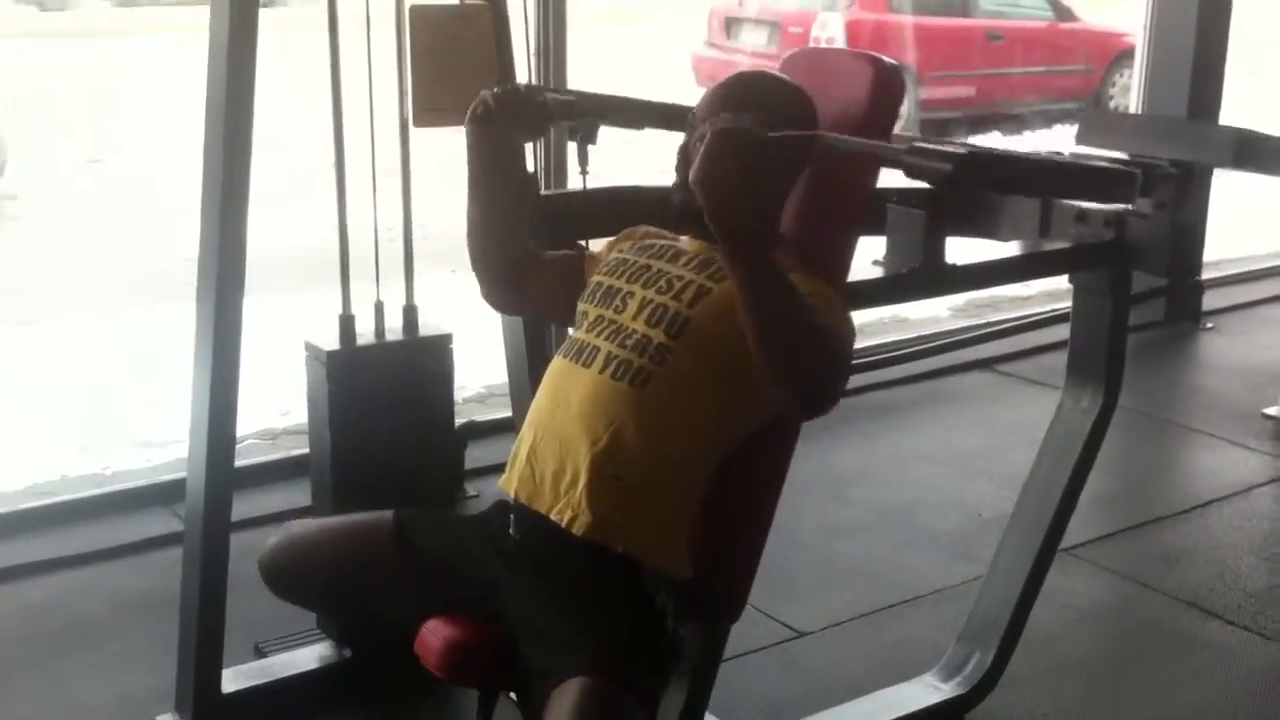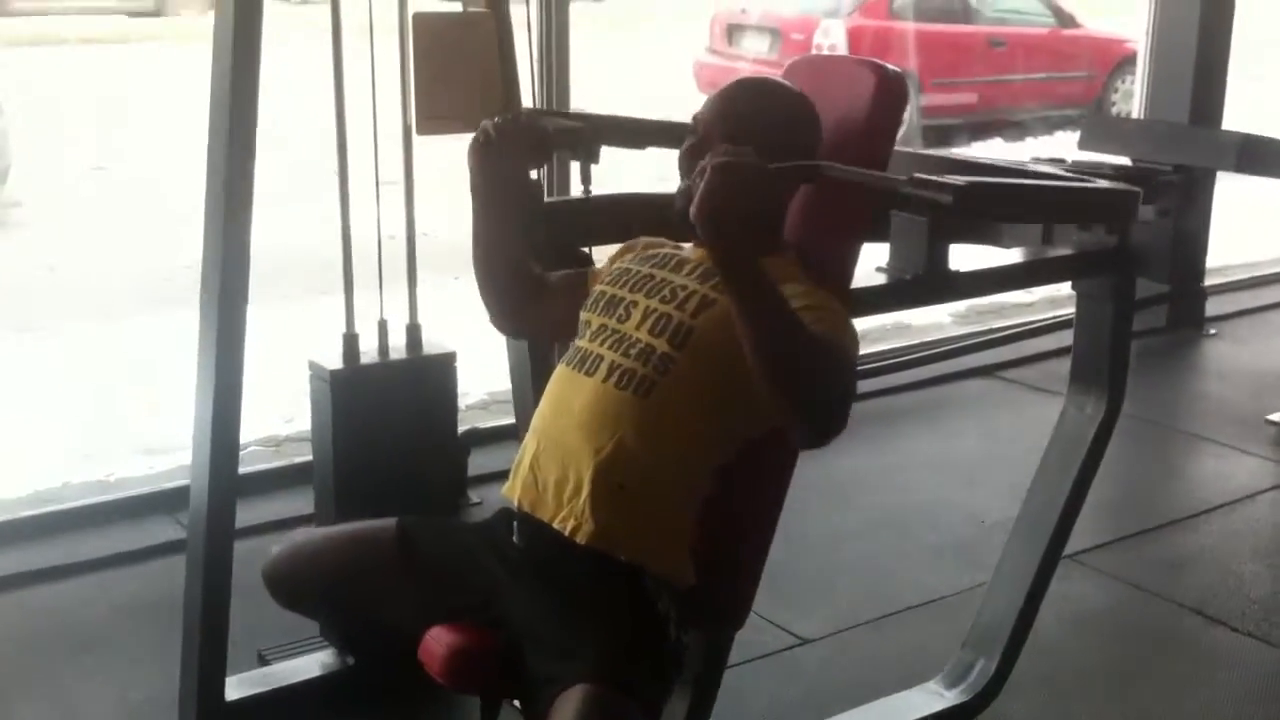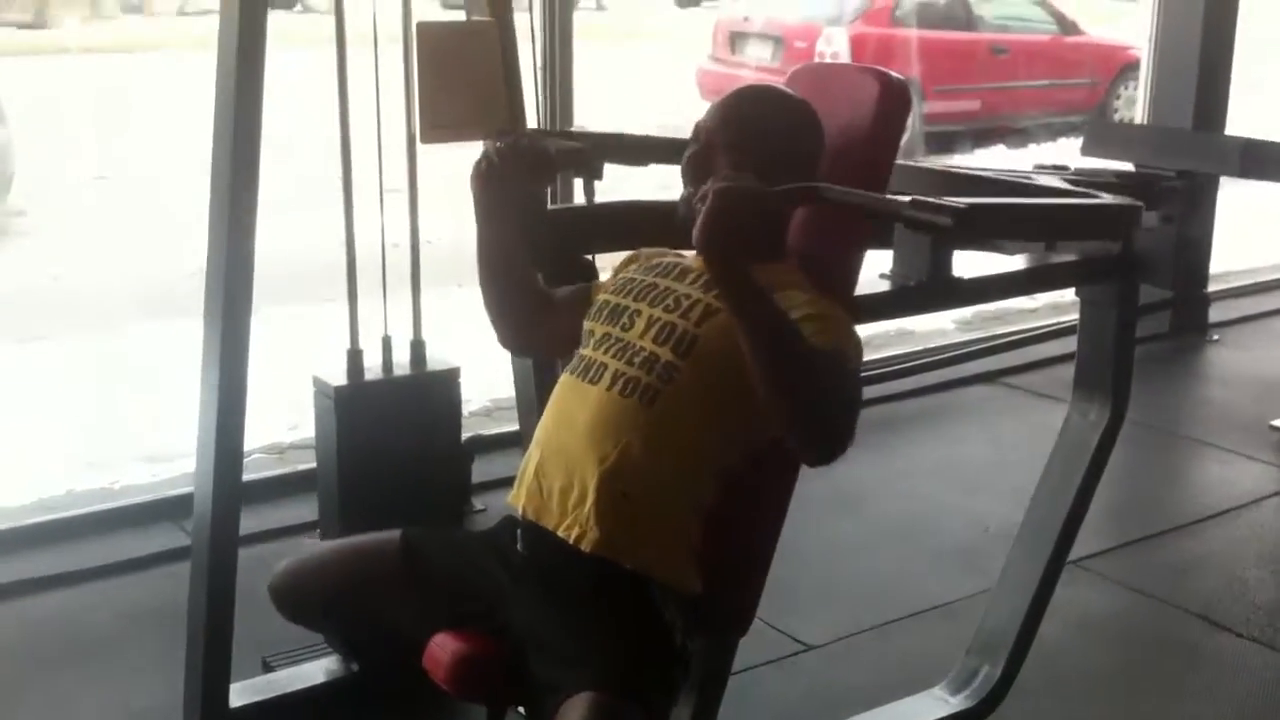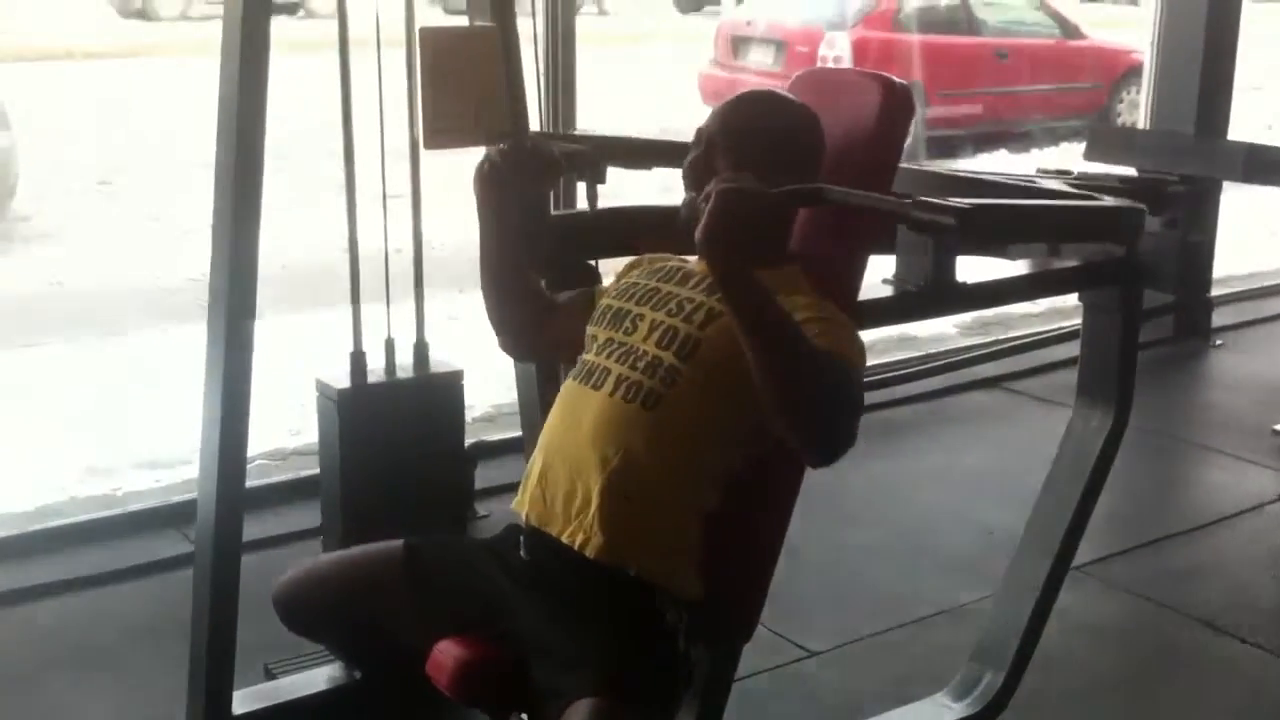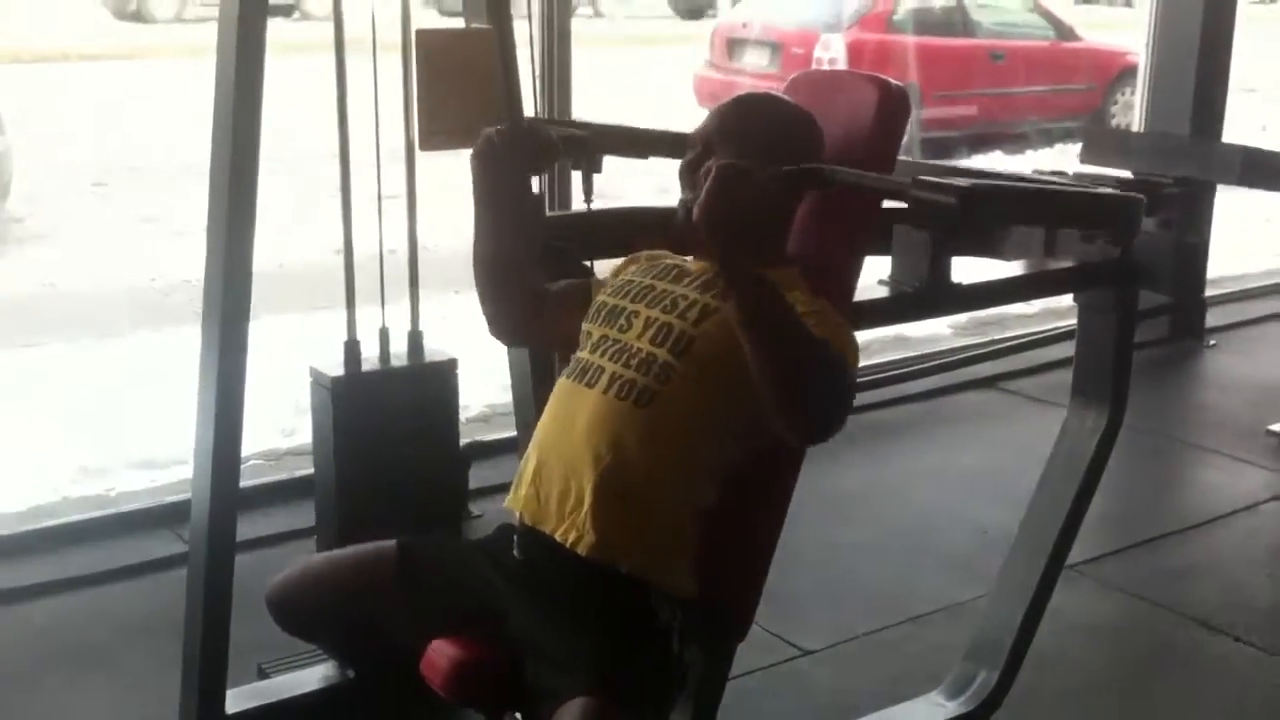
dt=0.1s
person 1, frame 1
left shoulder: (788, 288)
right shoulder: (637, 246)
left elbow: (810, 391)
right elbow: (508, 281)
left wrist: (727, 211)
right wrist: (491, 148)
left hip: (617, 575)
right hip: (510, 528)
right knee: (291, 559)
person 1, frame 2
left shoulder: (796, 302)
right shoulder: (641, 255)
left elbow: (817, 417)
right elbow: (518, 308)
left wrist: (729, 249)
right wrist: (496, 180)
left hip: (622, 584)
right hip: (514, 536)
right knee: (293, 569)
person 1, frame 3
left shoulder: (799, 311)
right shoulder: (644, 267)
left elbow: (822, 434)
right elbow: (523, 326)
left wrist: (729, 271)
right wrist: (499, 205)
left hip: (627, 593)
right hip: (518, 544)
right knee: (301, 585)
person 1, frame 4
left shoulder: (800, 314)
right shoulder: (647, 270)
left elbow: (824, 436)
right elbow: (524, 333)
left wrist: (733, 275)
right wrist: (501, 207)
left hip: (629, 597)
right hip: (522, 552)
right knee: (303, 597)
person 1, frame 5
left shoulder: (793, 311)
right shoulder: (642, 269)
left elbow: (813, 418)
right elbow: (518, 318)
left wrist: (730, 250)
right wrist: (498, 188)
left hip: (624, 598)
right hip: (517, 551)
right knee: (297, 598)
